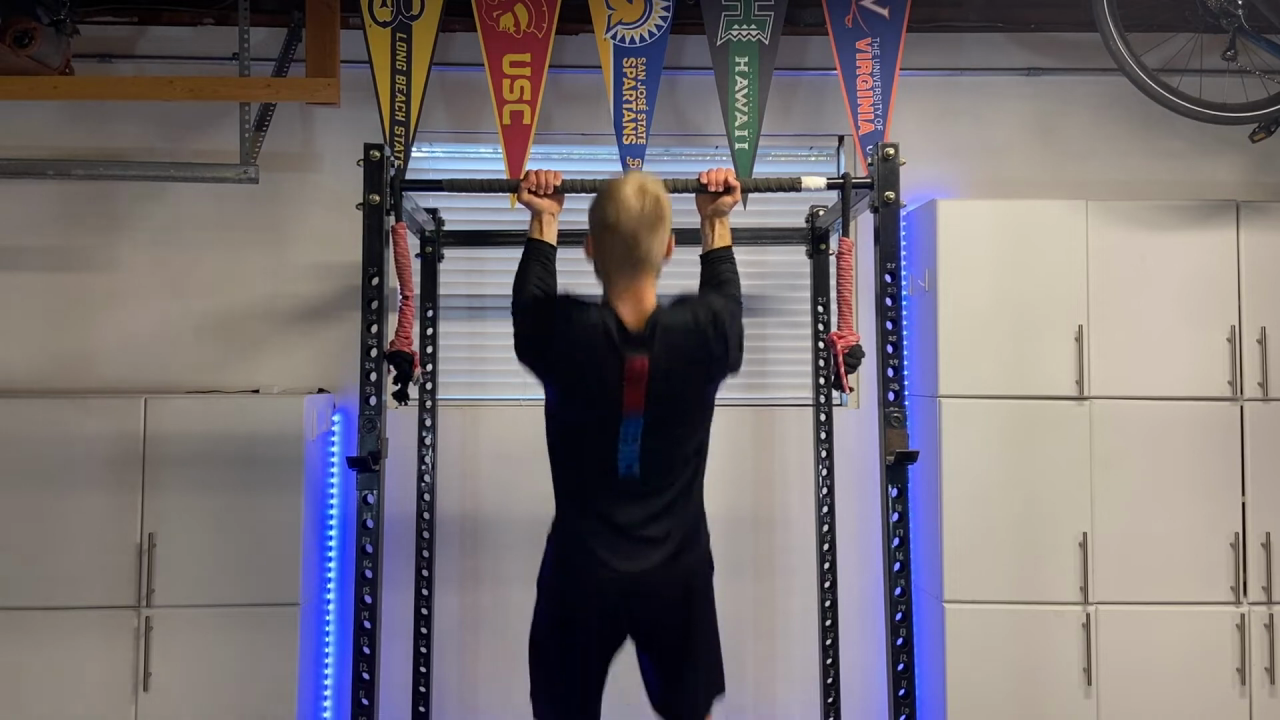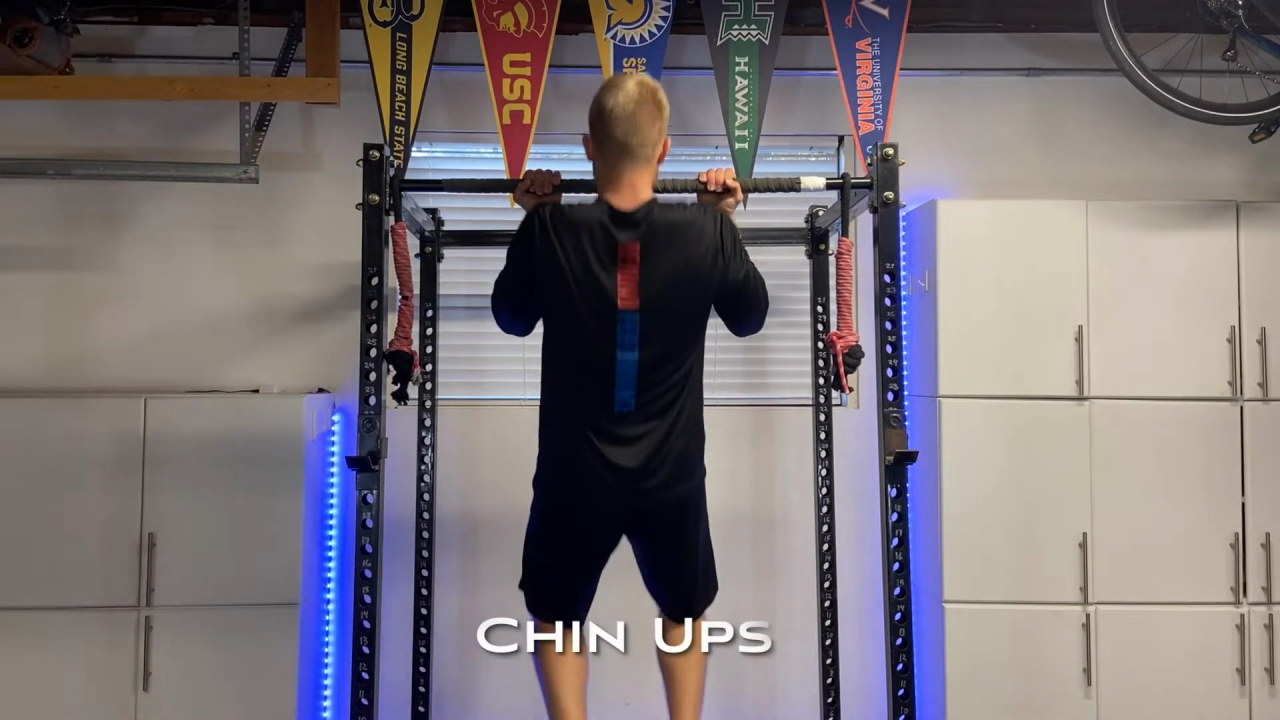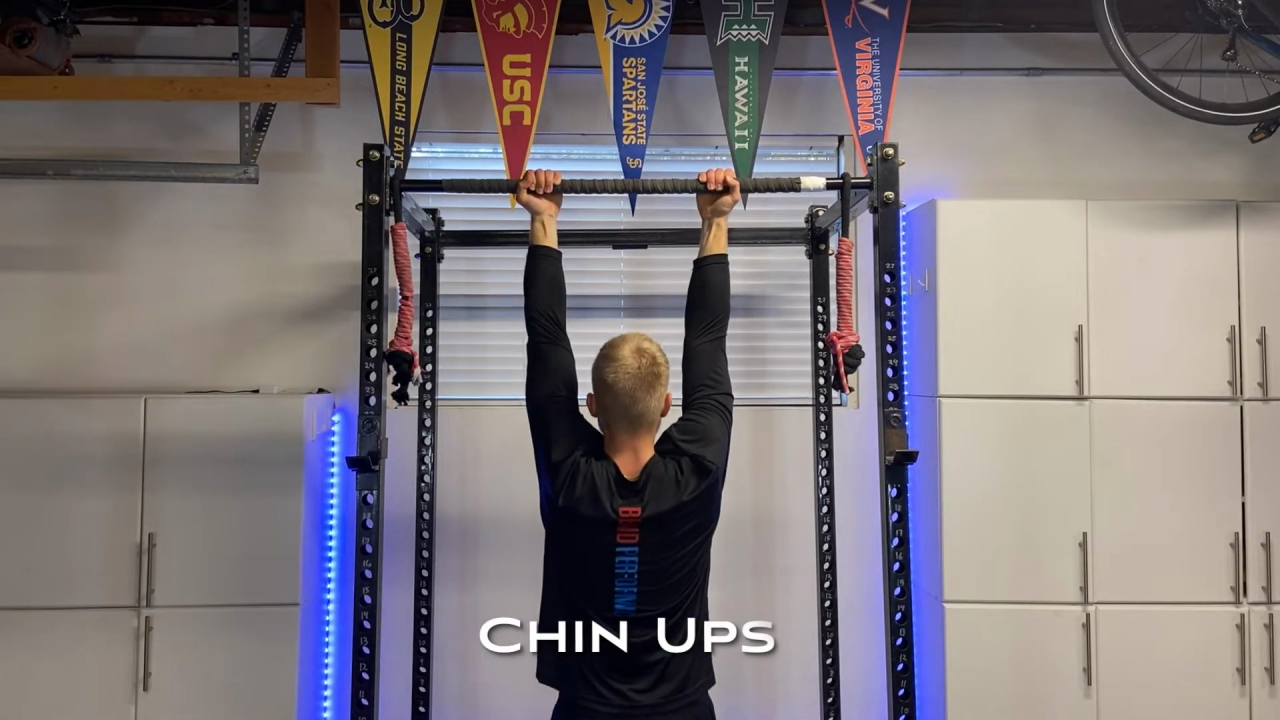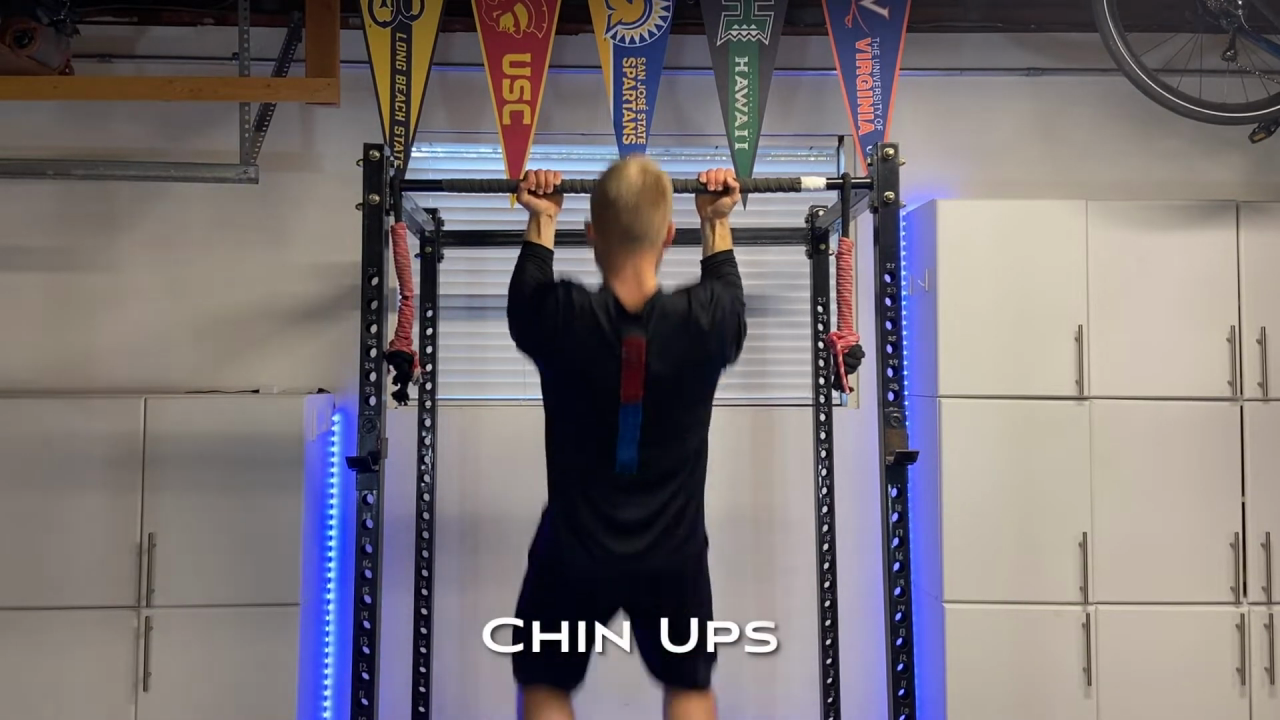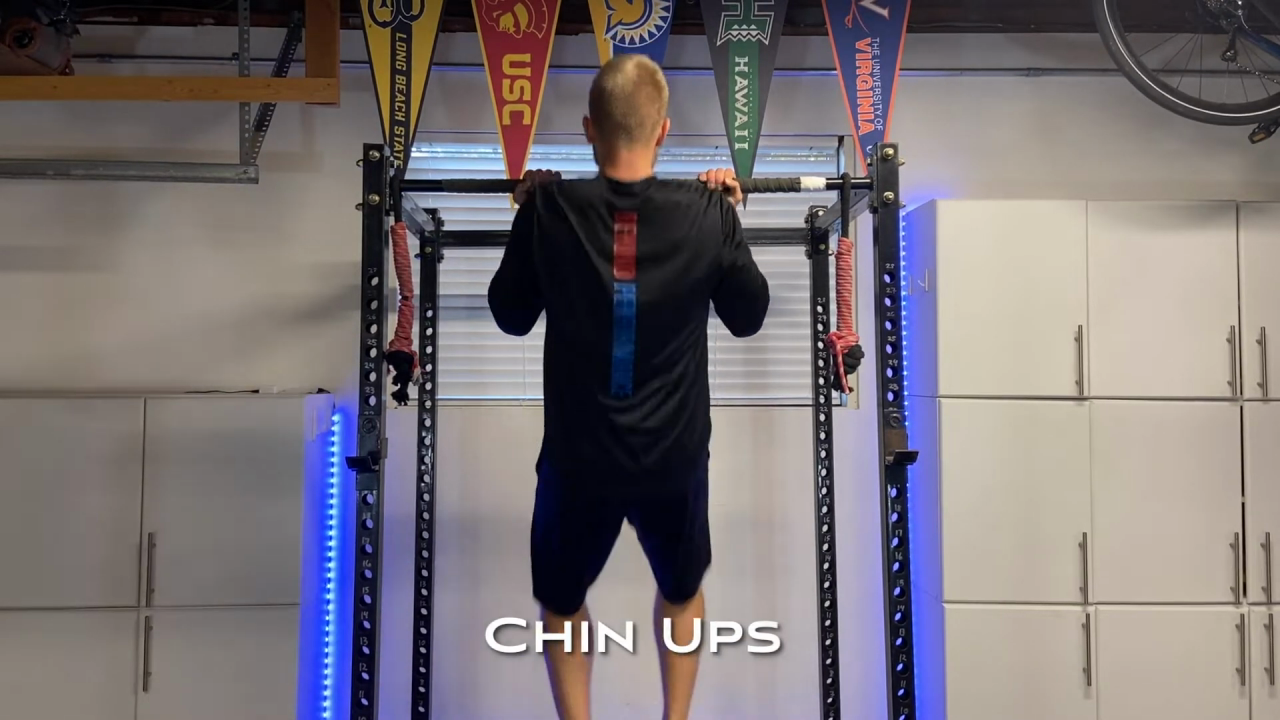
dt=1s
person 1, frame 1
left shoulder: (563, 334)
right shoulder: (701, 332)
left elbow: (529, 312)
left wrist: (541, 229)
right wrist: (716, 229)
left hip: (581, 570)
right hip: (676, 569)
person 1, frame 2
left shoulder: (552, 234)
right shoulder: (705, 233)
left elbow: (512, 316)
right elbow: (749, 316)
left hip: (575, 477)
right hip: (670, 477)
left knee: (556, 621)
right knee: (683, 617)
person 1, frame 3
left shoulder: (567, 476)
right shoulder: (697, 473)
left elbow: (546, 336)
right elbow: (707, 334)
left wrist: (544, 222)
right wrist: (715, 223)
person 1, frame 4
left shoulder: (562, 316)
right shoulder: (703, 318)
left elbow: (522, 314)
left wrist: (540, 225)
right wrist: (719, 230)
left hip: (573, 553)
right hip: (672, 554)
person 1, frame 5
left shoulder: (550, 214)
right shoulder: (707, 218)
left elbow: (510, 315)
right elbow: (748, 318)
left hip: (578, 462)
right hip: (673, 461)
left knee: (561, 601)
right knee: (680, 593)
